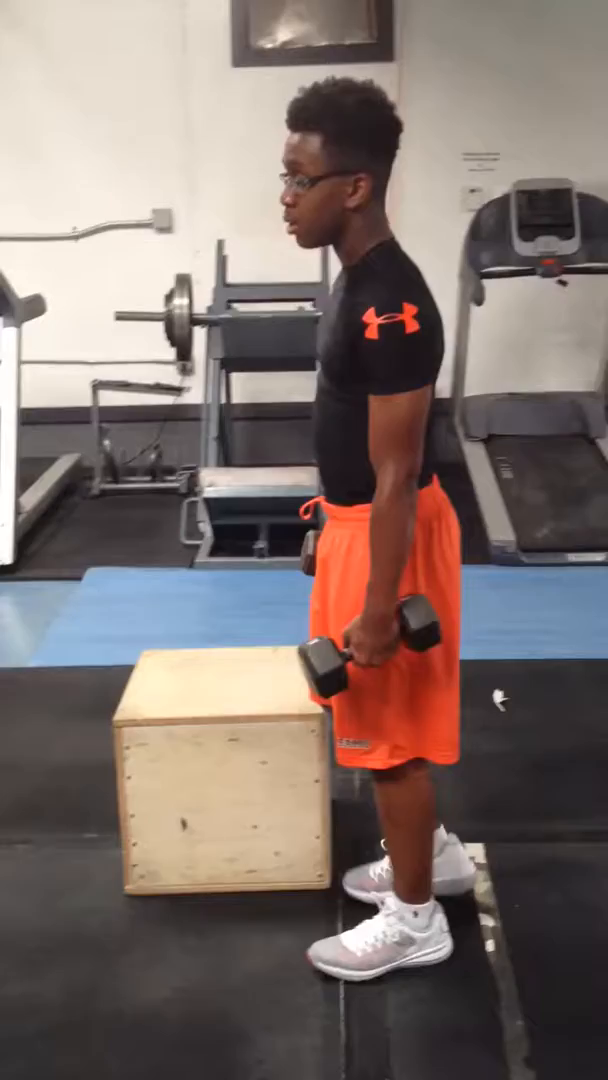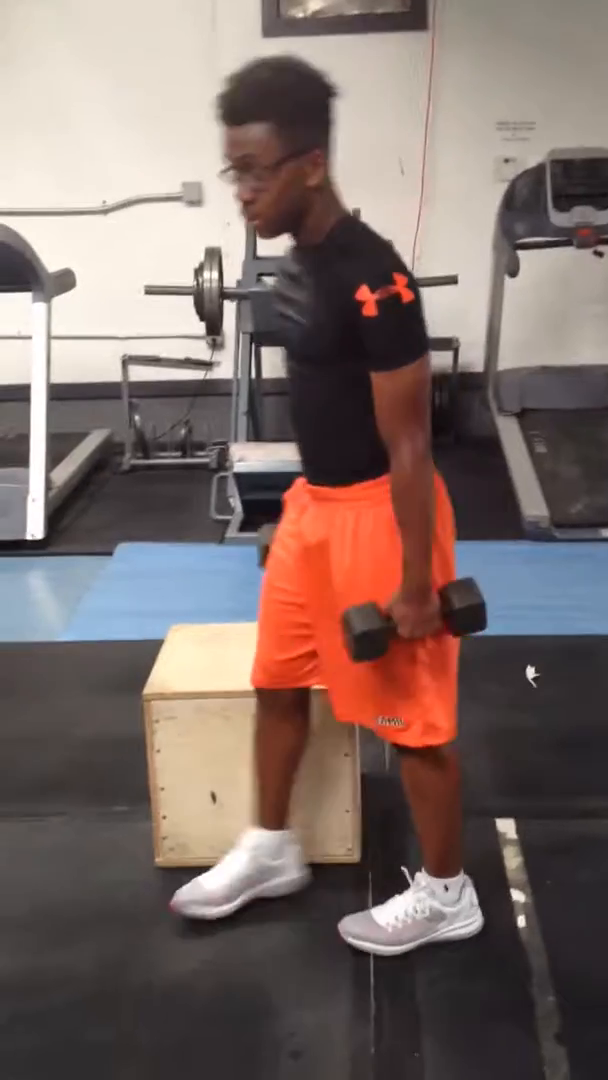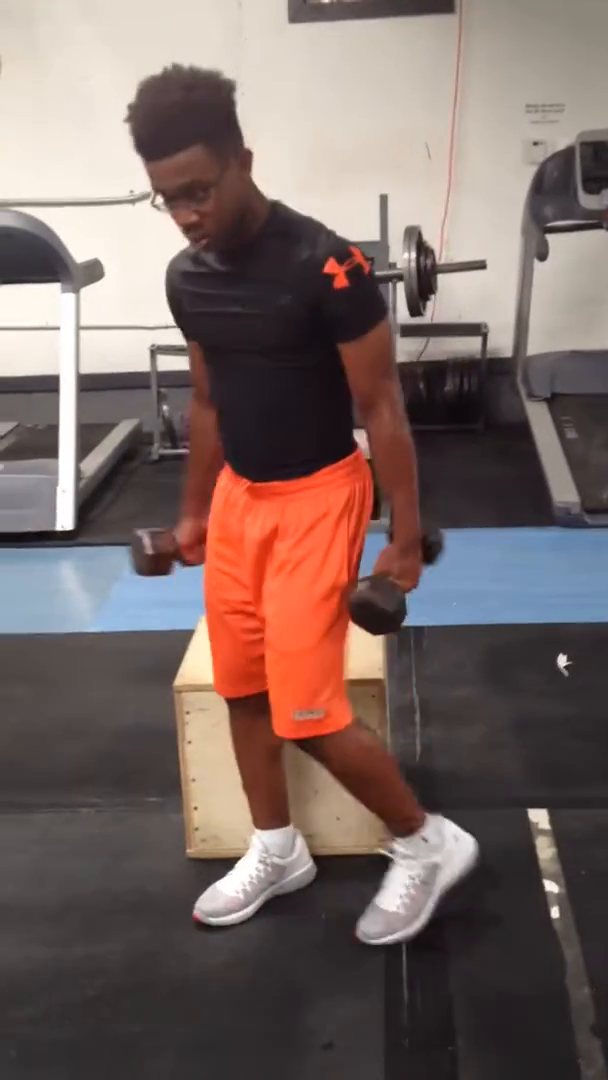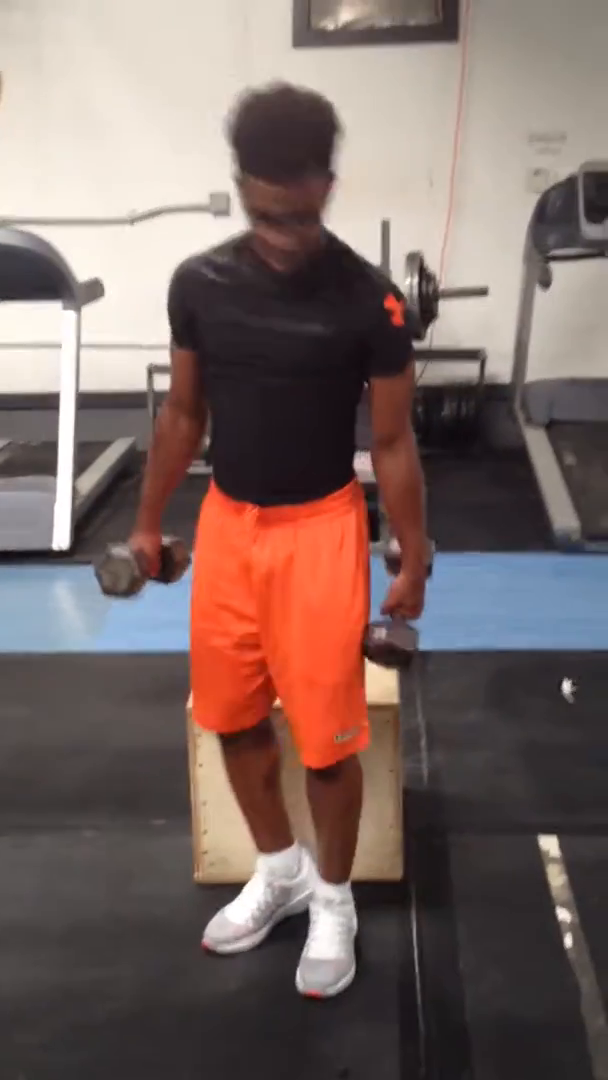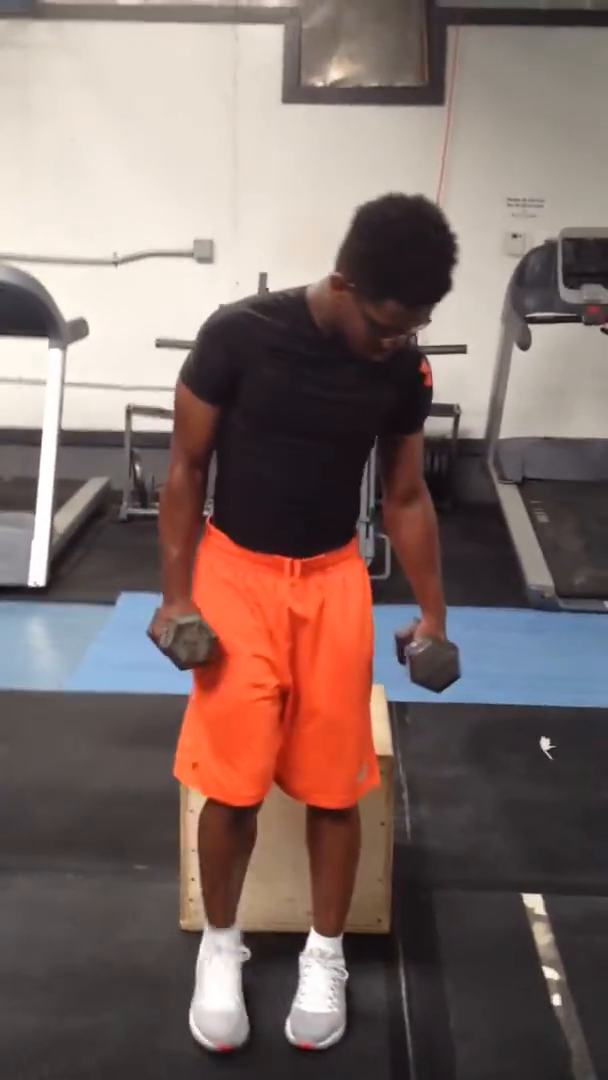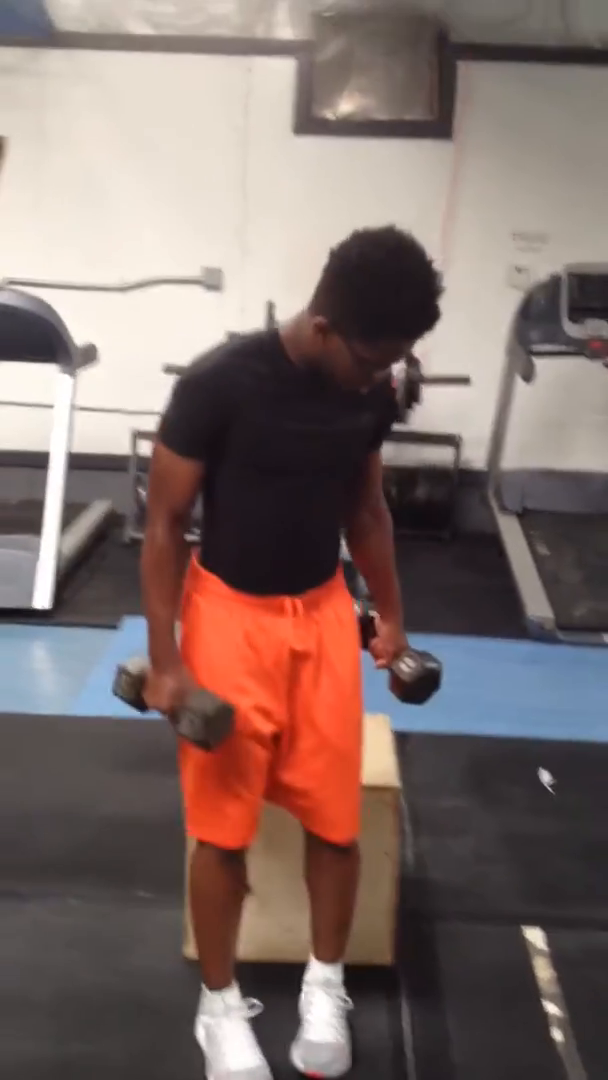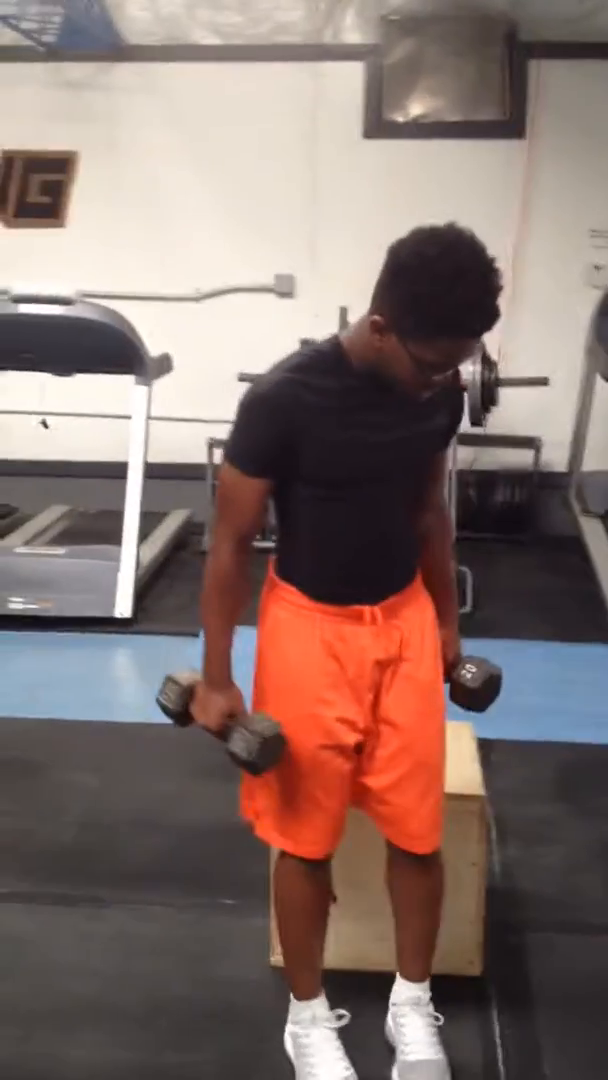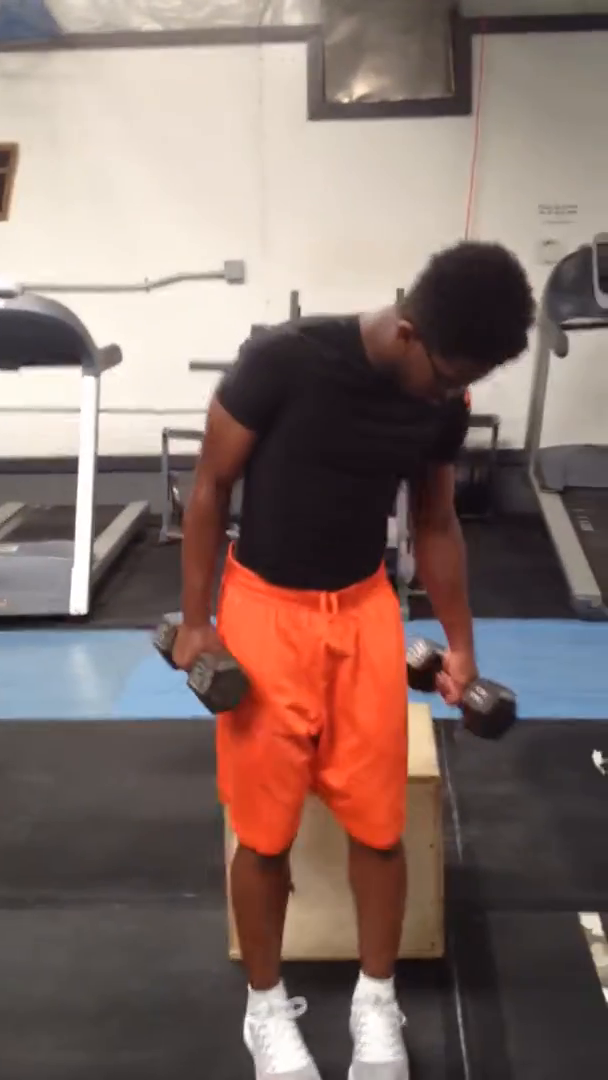
dt=0.4s
person 1, frame 1
left shoulder: (391, 309)
right shoulder: (355, 277)
left elbow: (399, 475)
left wrist: (379, 610)
left hip: (388, 535)
right hip: (351, 522)
left knee: (385, 735)
right knee: (364, 716)
left ankle: (416, 917)
right ankle: (433, 852)
person 1, frame 2
left shoulder: (374, 282)
right shoulder: (296, 261)
left elbow: (409, 445)
left wrist: (417, 584)
left hip: (375, 515)
right hip: (313, 504)
left knee: (407, 716)
right knee: (278, 684)
left ankle: (446, 894)
right ankle: (268, 851)
person 1, frame 3
left shoulder: (325, 266)
right shoulder: (187, 276)
left elbow: (381, 411)
left wrist: (406, 535)
right wrist: (194, 509)
left hip: (318, 501)
right hip: (237, 499)
left knee: (306, 711)
right knee: (244, 688)
left ankle: (429, 843)
right ankle: (277, 851)
person 1, frame 4
left shoulder: (369, 301)
right shoulder: (200, 284)
left elbow: (393, 443)
right elbow: (180, 414)
left wrist: (413, 566)
right wrist: (147, 522)
left hip: (321, 532)
right hip: (226, 525)
left knee: (326, 736)
right knee: (231, 716)
left ankle: (333, 902)
right ankle: (281, 872)
person 1, frame 5
left shoulder: (403, 372)
right shoulder: (237, 334)
left elbow: (408, 496)
right elbow: (186, 467)
left wrist: (433, 613)
right wrist: (176, 593)
left hip: (335, 582)
right hip: (236, 575)
left knee: (334, 786)
right knee: (232, 785)
left ankle: (323, 956)
right ankle: (220, 945)
person 1, frame 6
left shoulder: (372, 394)
right shoulder: (219, 384)
right elbow: (165, 525)
left wrist: (390, 615)
right wrist: (164, 658)
left hip: (326, 615)
right hip: (233, 617)
left knee: (336, 818)
right knee: (226, 828)
left ankle: (325, 982)
right ankle: (220, 1007)
person 1, frame 7
left shoulder: (440, 393)
right shoulder: (285, 399)
right elbow: (231, 542)
left wrist: (447, 619)
right wrist: (216, 679)
left hip: (404, 623)
right hip: (310, 629)
left knee: (418, 830)
right knee: (306, 837)
left ankle: (412, 1003)
person 1, frame 8
left shoulder: (441, 407)
right shoulder: (282, 360)
left elbow: (436, 525)
right elbow: (211, 487)
left wrist: (460, 645)
right wrist: (196, 619)
left hip: (364, 611)
right hip: (264, 609)
left knee: (377, 821)
right knee: (267, 829)
left ankle: (376, 1001)
right ankle: (266, 1006)
